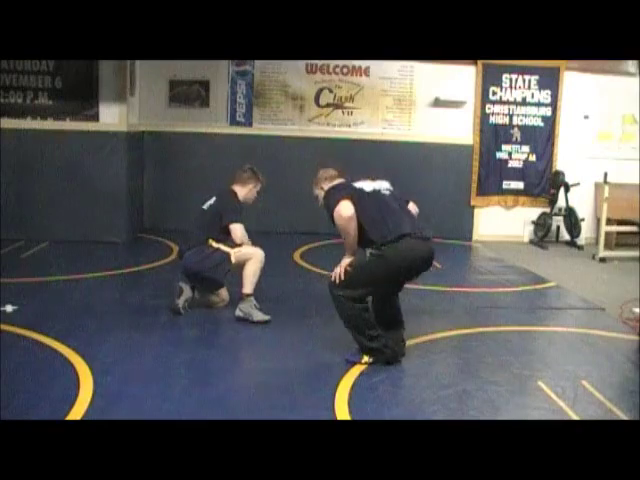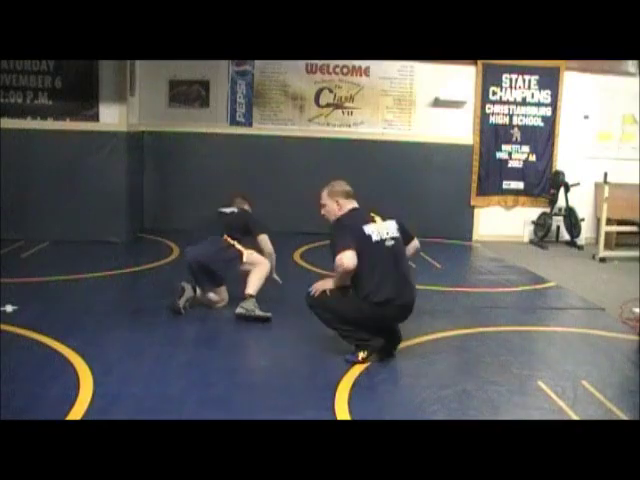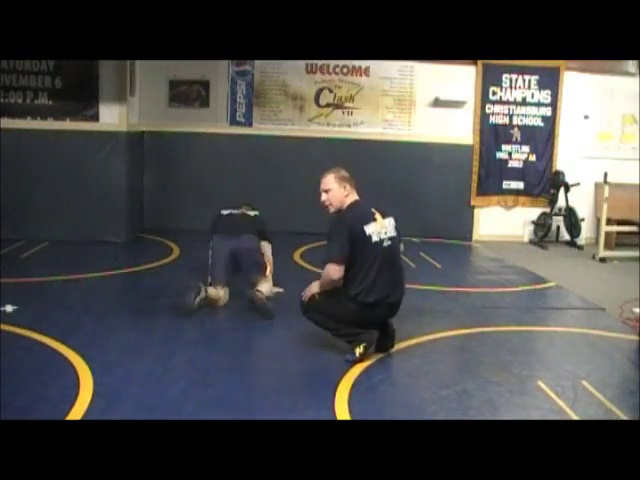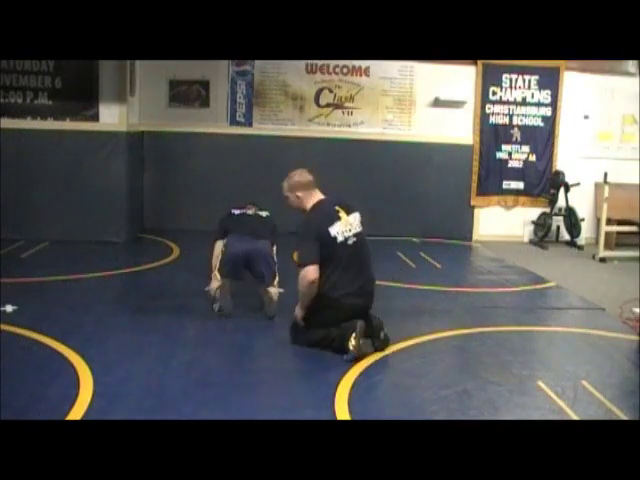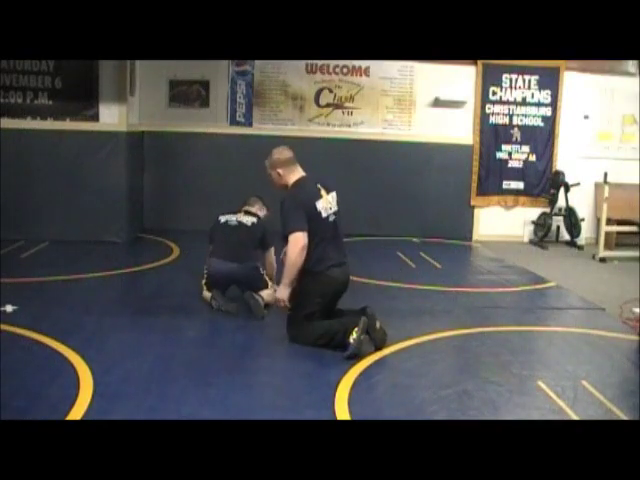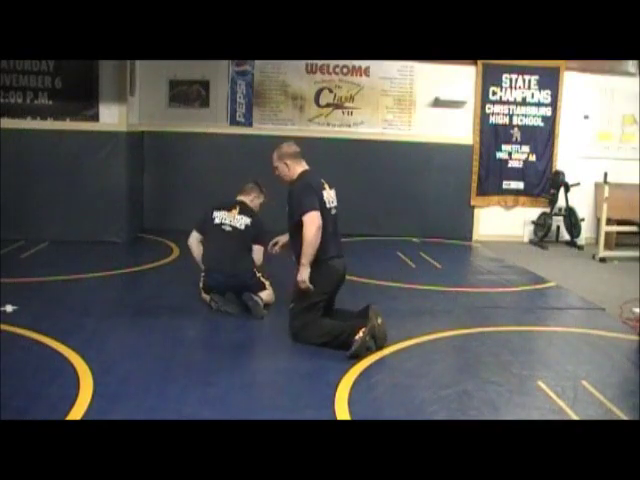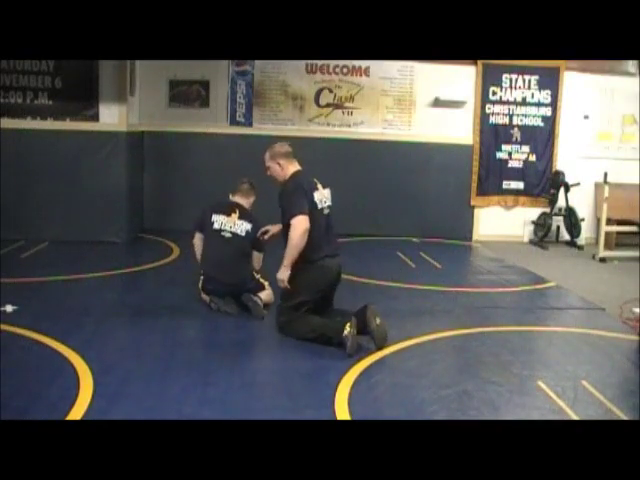
dt=0.4s
person 1, frame 1
left shoulder: (333, 192)
right shoulder: (377, 185)
left elbow: (345, 213)
right elbow: (412, 209)
left wrist: (349, 255)
left hip: (397, 250)
right hip: (424, 247)
left knee: (342, 288)
right knee: (383, 289)
left ankle: (376, 351)
right ankle: (394, 345)
person 1, frame 2
left shoulder: (342, 225)
right shoulder: (386, 219)
left elbow: (348, 264)
right elbow: (414, 244)
left wrist: (335, 282)
left hip: (378, 305)
right hip: (405, 304)
left knee: (317, 297)
left ankle: (366, 343)
right ankle: (389, 336)
person 1, frame 3
left shoulder: (342, 221)
right shoulder: (384, 214)
left elbow: (334, 274)
right elbow: (398, 248)
left wrist: (319, 286)
left hip: (366, 304)
right hip: (393, 302)
left knee: (309, 302)
left ankle: (361, 337)
right ankle: (382, 329)
person 1, frame 4
left shoulder: (309, 224)
right shoulder: (348, 208)
left elbow: (310, 276)
left wrist: (302, 307)
left hip: (340, 300)
right hip: (366, 295)
left knee: (299, 332)
left ankle: (348, 333)
right ankle: (368, 325)
person 1, frame 5
left shoulder: (293, 199)
right shoulder: (322, 188)
left elbow: (299, 244)
left wrist: (285, 286)
right wrist: (291, 246)
left hip: (318, 276)
right hip: (341, 271)
left knee: (298, 329)
right knee: (323, 315)
left ankle: (349, 329)
right ankle: (363, 318)
person 1, frame 6
left shoulder: (301, 187)
right shoulder: (318, 182)
left elbow: (314, 224)
left wrist: (304, 266)
right wrist: (288, 237)
left hip: (320, 267)
right hip: (335, 263)
left knee: (301, 326)
right knee: (322, 313)
left ankle: (356, 332)
right ankle: (365, 317)
person 1, frame 7
left shoulder: (291, 188)
right shoulder: (313, 182)
left elbow: (302, 228)
left wrist: (285, 266)
right wrist: (280, 227)
left hip: (312, 266)
right hip: (331, 263)
left knee: (287, 320)
right knee: (320, 312)
left ankle: (340, 330)
right ankle: (362, 318)
person 2, frame 1
left shoulder: (223, 198)
right shoulder: (231, 201)
right elbow: (239, 238)
right wrist: (249, 245)
left hip: (192, 260)
right hip: (201, 256)
left knee: (222, 299)
right knee: (257, 254)
left ankle: (189, 293)
right ankle: (246, 304)
person 2, frame 2
left shoulder: (219, 214)
right shoulder: (248, 216)
right elbow: (268, 249)
right wrist: (272, 272)
left hip: (192, 254)
right hip: (215, 246)
left knee: (221, 299)
right knee: (263, 264)
left ankle: (192, 292)
right ankle: (248, 304)
person 2, frame 3
left shoulder: (220, 216)
right shoulder: (259, 219)
left elbow: (214, 250)
right elbow: (268, 255)
left wrist: (214, 281)
right wrist: (270, 286)
left hip: (220, 243)
right hip: (248, 244)
left knee: (221, 297)
right knee: (265, 284)
left ankle: (204, 292)
right ankle: (259, 294)
person 2, frame 4
left shoulder: (228, 217)
right shoulder: (268, 219)
left elbow: (217, 253)
right elbow: (272, 253)
left wrist: (215, 280)
right wrist: (273, 284)
left hip: (233, 244)
right hip: (262, 247)
left knee: (216, 286)
right knee: (273, 291)
left ankle: (222, 292)
right ankle: (269, 294)
person 2, frame 5
left shoulder: (220, 219)
right shoulder: (260, 223)
right elbow: (270, 262)
right wrist: (271, 282)
left hip: (216, 266)
right hip: (246, 267)
left knee: (207, 292)
right knee: (270, 294)
left ankle: (216, 298)
right ankle: (258, 298)
person 2, frame 6
left shoulder: (214, 211)
right shoulder: (254, 219)
left elbow: (192, 241)
right elbow: (257, 260)
left hip: (212, 275)
right hip: (242, 275)
left knee: (206, 293)
right knee: (268, 295)
left ankle: (215, 299)
right ankle: (257, 299)
person 2, frame 7
left shoulder: (210, 211)
right shoulder: (253, 222)
left elbow: (197, 241)
right elbow: (257, 264)
left hip: (211, 280)
right hip: (241, 281)
left knee: (205, 293)
right knee: (268, 294)
left ankle: (216, 300)
right ankle: (256, 300)
